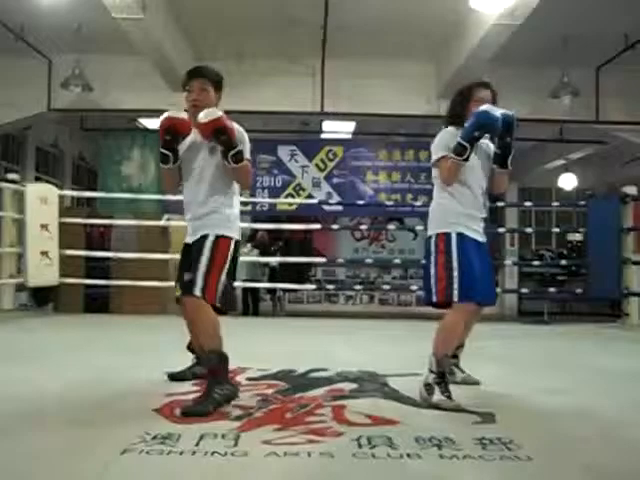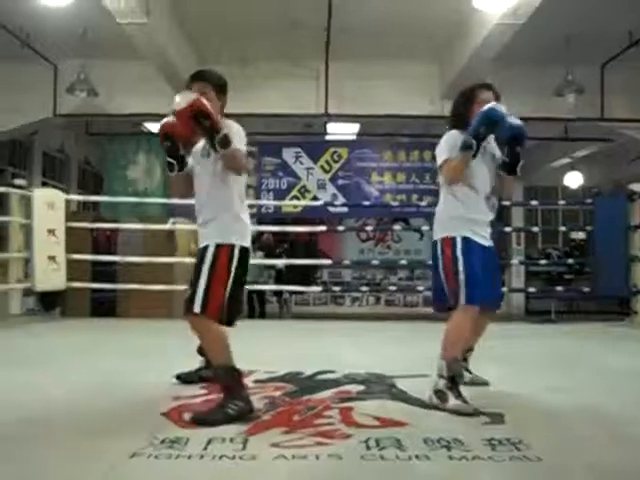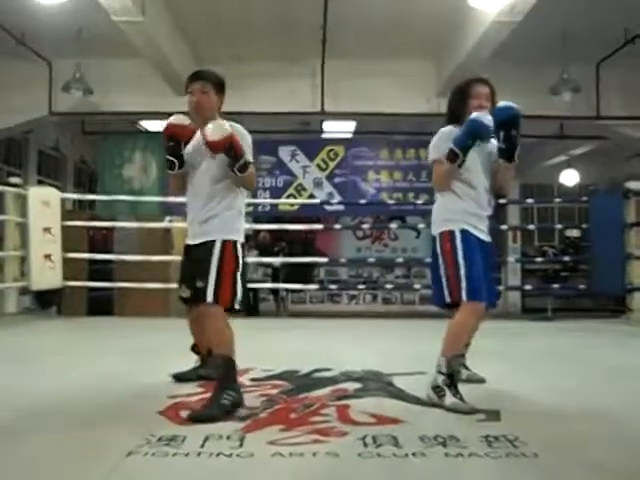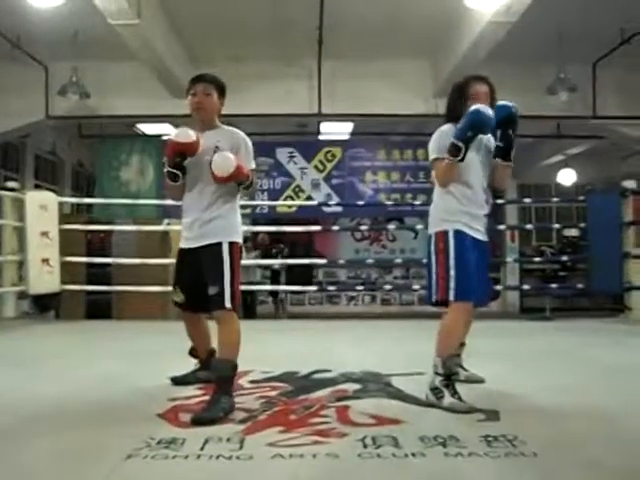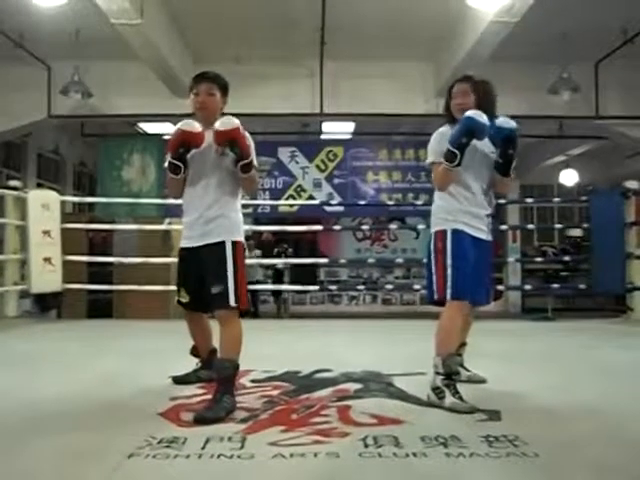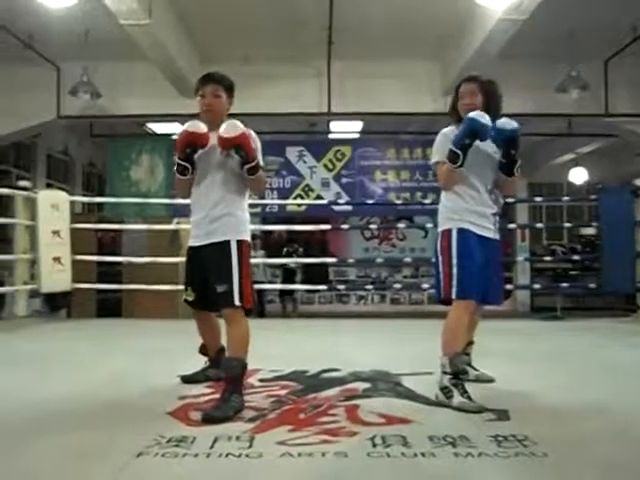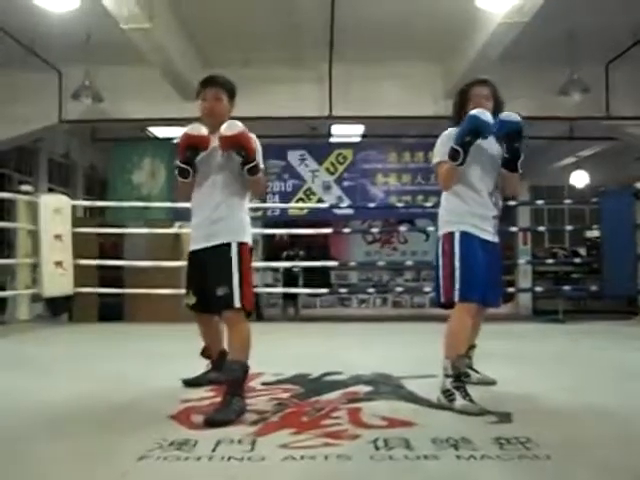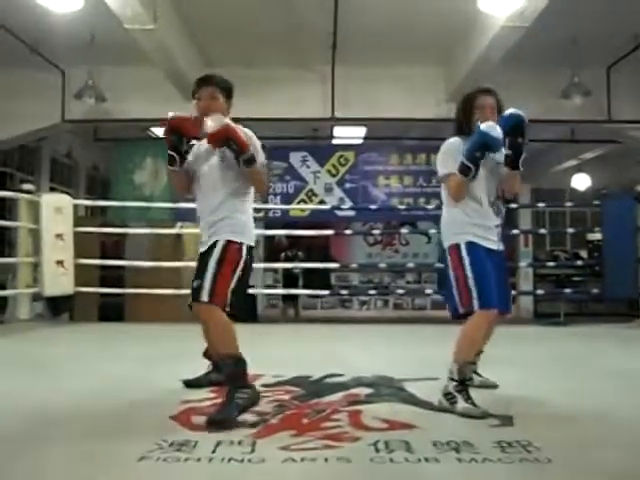
dt=0.3s
person 1, frame 1
left shoulder: (232, 130)
right shoulder: (183, 135)
left elbow: (246, 181)
right elbow: (170, 186)
left wrist: (229, 146)
right wrist: (167, 150)
left hip: (219, 227)
right hip: (194, 229)
left knee: (196, 297)
right knee: (186, 301)
left ankle: (220, 380)
right ankle: (202, 360)
person 1, frame 2
left shoulder: (228, 129)
right shoulder: (198, 144)
left elbow: (240, 167)
right elbow: (183, 191)
left wrist: (214, 131)
right wrist: (173, 156)
left hip: (226, 237)
right hip: (212, 236)
left knee: (201, 313)
right knee: (198, 309)
left ankle: (236, 395)
right ankle: (213, 365)
person 1, frame 3
left shoulder: (234, 133)
right shoulder: (191, 140)
left elbow: (251, 183)
right elbow: (177, 189)
left wrist: (235, 156)
right wrist: (173, 154)
left hip: (223, 233)
right hip: (196, 233)
left knee: (212, 304)
right knee: (192, 303)
left ankle: (228, 388)
right ankle: (208, 362)
person 1, frame 4
left shoulder: (235, 139)
right shoulder: (184, 142)
left elbow: (249, 190)
right elbow: (174, 195)
left wrist: (241, 178)
right wrist: (173, 165)
left hip: (222, 235)
right hip: (190, 236)
left knee: (223, 309)
right knee: (188, 307)
left ankle: (224, 391)
right ankle: (207, 364)
person 1, frame 5
left shoulder: (236, 135)
right shoulder: (186, 138)
left elbow: (251, 188)
right elbow: (174, 192)
left wrist: (242, 156)
right wrist: (175, 158)
left hip: (223, 234)
right hip: (191, 236)
left knee: (226, 309)
right knee: (191, 307)
left ankle: (226, 390)
right ankle: (208, 364)
person 1, frame 6
left shoulder: (243, 137)
right shoulder: (194, 140)
left elbow: (258, 188)
right elbow: (182, 191)
left wrist: (248, 160)
right wrist: (182, 159)
left hip: (229, 234)
right hip: (198, 235)
left knee: (232, 308)
right knee: (199, 305)
left ankle: (234, 389)
right ankle: (216, 363)
person 1, frame 7
left shoulder: (242, 138)
right shoulder: (195, 142)
left elbow: (258, 190)
right elbow: (184, 194)
left wrist: (248, 158)
right wrist: (184, 162)
left hip: (230, 237)
right hip: (200, 237)
left knee: (233, 310)
right knee: (202, 309)
left ankle: (236, 393)
right ankle: (219, 366)
person 1, frame 8
left shoulder: (241, 139)
right shoulder: (198, 147)
left elbow: (260, 185)
right elbow: (180, 187)
left wrist: (241, 151)
right wrist: (175, 150)
left hip: (233, 237)
right hip: (211, 238)
left knee: (208, 305)
right knee: (205, 306)
left ankle: (240, 386)
right ankle: (220, 368)
person 2, frame 1
left shoulder: (486, 144)
right shoulder: (449, 135)
left elbow: (499, 188)
right elbow: (446, 176)
left wrist: (504, 147)
right wrist: (468, 139)
left hip: (475, 230)
right hip: (450, 230)
left knee: (476, 304)
right knee: (461, 304)
left ankle: (451, 364)
right ankle: (433, 379)
person 2, frame 2
left shoulder: (492, 144)
right shoulder: (453, 139)
left elbow: (503, 190)
right elbow: (450, 178)
left wrist: (511, 155)
right wrist: (474, 138)
left hip: (482, 235)
right hip: (454, 234)
left knee: (486, 308)
right knee: (467, 307)
left ankle: (459, 365)
right ankle: (443, 385)
person 2, frame 3
left shoulder: (488, 138)
right shoulder: (447, 135)
left elbow: (503, 184)
right elbow: (439, 183)
left wrist: (509, 143)
right wrist: (462, 146)
left hip: (480, 229)
right hip: (453, 228)
left knee: (481, 304)
right knee: (471, 303)
left ankle: (456, 362)
right ankle: (442, 381)
person 2, frame 4
left shoulder: (488, 138)
right shoulder: (446, 133)
left elbow: (501, 183)
right elbow: (442, 179)
left wrist: (506, 140)
right wrist: (463, 139)
left hip: (477, 229)
right hip: (451, 227)
left knee: (472, 303)
right knee: (459, 302)
left ankle: (454, 364)
right ankle: (439, 382)
person 2, frame 5
left shoulder: (491, 139)
right shoulder: (444, 135)
left elbow: (501, 189)
right elbow: (440, 182)
left wrist: (507, 155)
right wrist: (459, 145)
left hip: (481, 229)
right hip: (452, 227)
left knee: (471, 303)
right knee: (457, 302)
left ankle: (455, 363)
right ankle: (441, 381)
person 2, frame 6
left shoulder: (497, 138)
right shoulder: (449, 136)
left elbow: (508, 189)
right elbow: (445, 181)
left wrist: (510, 156)
right wrist: (462, 145)
left hip: (489, 229)
right hip: (459, 226)
left knee: (478, 302)
right knee: (463, 301)
left ankle: (463, 362)
right ankle: (448, 381)
person 2, frame 7
left shoulder: (497, 141)
right shoulder: (451, 136)
left elbow: (511, 190)
right elbow: (444, 181)
left wrist: (513, 152)
right wrist: (462, 143)
left hip: (488, 231)
right hip: (459, 229)
left knee: (480, 305)
right knee: (465, 304)
left ankle: (465, 365)
right ankle: (450, 384)
person 2, frame 8
left shoulder: (498, 148)
right shoulder: (454, 147)
left elbow: (511, 192)
right elbow: (453, 194)
left wrist: (515, 148)
right wrist: (474, 157)
left hip: (491, 239)
right hip: (463, 238)
left knee: (494, 311)
right knee: (483, 311)
left ankle: (469, 369)
right ankle: (453, 387)
